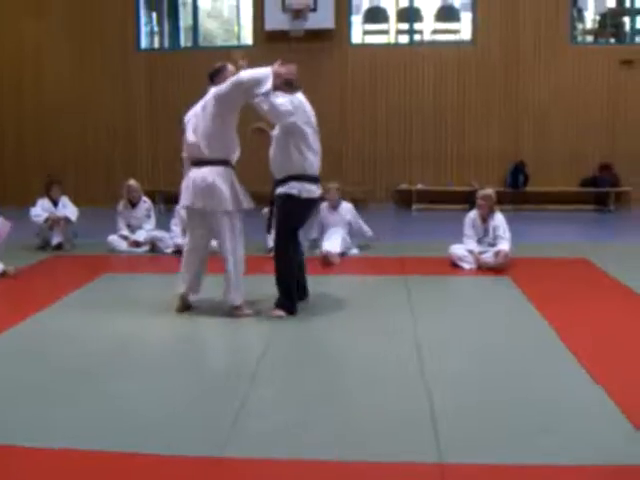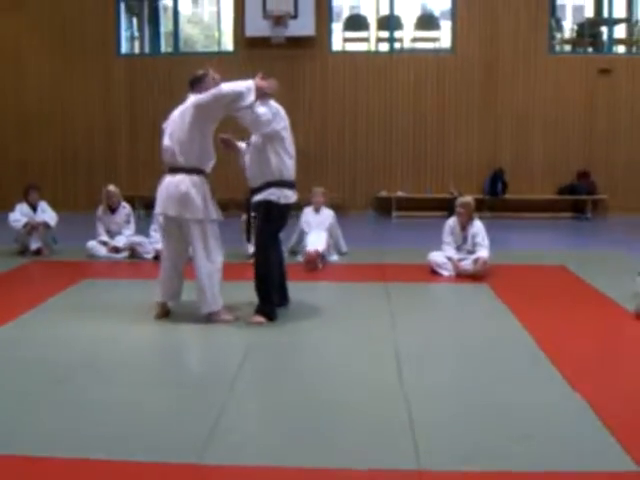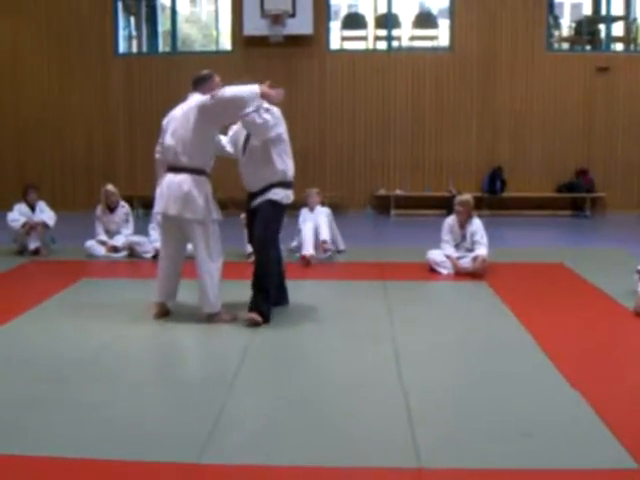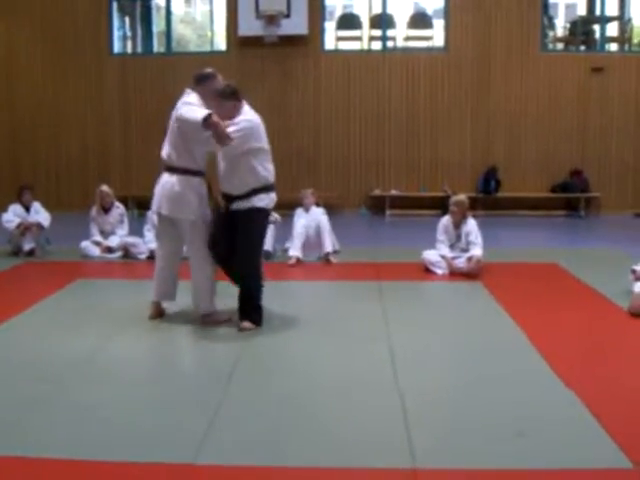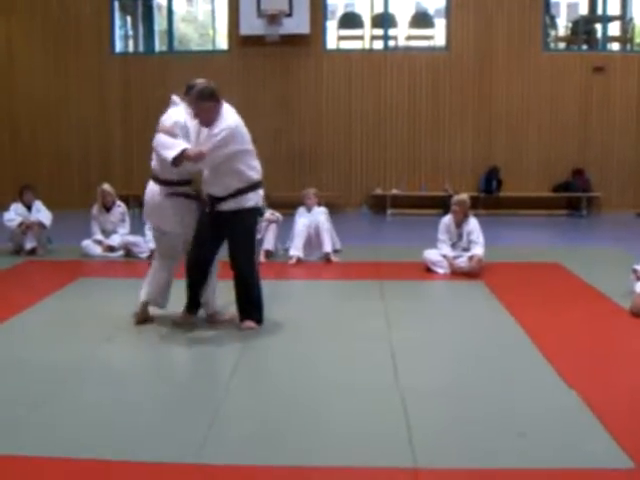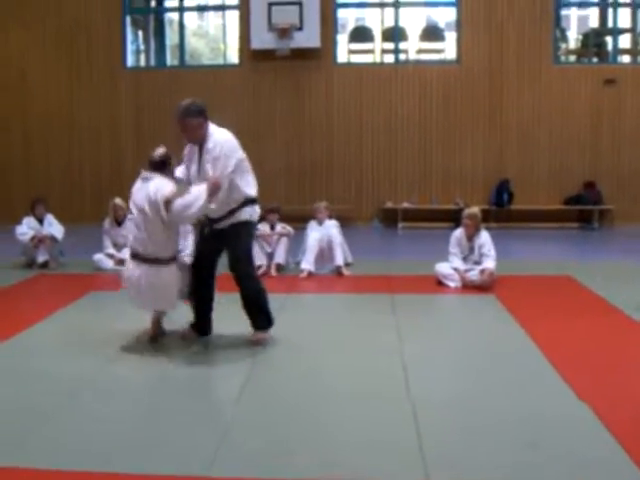
dt=0.4s
person 1, frame 1
left shoulder: (196, 109)
right shoulder: (220, 97)
left elbow: (187, 150)
right elbow: (241, 81)
right wrist: (273, 72)
left hip: (195, 177)
right hip: (218, 178)
left knee: (196, 244)
right knee: (232, 245)
left ankle: (184, 297)
right ankle: (236, 303)
person 1, frame 2
left shoulder: (176, 114)
right shoulder: (200, 105)
right elbow: (224, 94)
right wrist: (255, 85)
left hip: (171, 185)
right hip: (191, 187)
left knee: (173, 251)
right knee: (208, 252)
left ankle: (164, 304)
right ankle: (213, 309)
person 1, frame 3
left shoulder: (175, 112)
right shoulder: (204, 106)
left elbow: (160, 153)
right elbow: (226, 96)
right wrist: (261, 92)
left hip: (169, 185)
right hip: (192, 186)
left knee: (170, 250)
right knee: (208, 251)
left ankle: (162, 303)
right ankle: (212, 309)
person 1, frame 4
left shoulder: (188, 105)
right shoulder: (190, 103)
right elbow: (187, 113)
right wrist: (214, 122)
left hip: (170, 183)
right hip: (186, 186)
left knee: (167, 249)
right knee: (201, 253)
left ankle: (157, 304)
right ankle: (206, 310)
person 1, frame 5
left shoulder: (181, 115)
right shoulder: (178, 118)
right elbow: (162, 141)
right wrist: (186, 154)
left hip: (160, 193)
right hip: (174, 196)
left knee: (164, 255)
left ankle: (144, 307)
right ankle: (211, 310)
person 1, frame 6
left shoulder: (140, 185)
right shoulder: (165, 189)
right elbow: (180, 208)
right wrist: (206, 191)
left hip: (135, 272)
right hip: (159, 272)
left ankle: (156, 325)
person 2, frame 1
left shoulder: (295, 104)
right shoulder: (293, 106)
left elbow: (266, 102)
right wrist: (271, 136)
left hip: (297, 186)
right hip: (296, 184)
left knee: (284, 243)
right knee: (290, 238)
left ankle: (287, 303)
right ankle: (298, 289)
person 2, frame 2
left shoulder: (272, 111)
right shoulder: (265, 116)
left elbow: (248, 113)
left hip: (275, 193)
right hip: (268, 192)
left knee: (264, 248)
right knee: (269, 246)
left ankle: (267, 308)
right ankle: (279, 297)
person 2, frame 3
left shoulder: (271, 114)
right shoulder: (244, 123)
left elbow: (258, 125)
right elbow: (228, 145)
left hip: (274, 192)
right hip: (256, 193)
left knee: (264, 245)
right knee: (263, 245)
left ankle: (259, 306)
right ankle: (277, 295)
person 2, frame 4
left shoulder: (249, 122)
right shoulder: (232, 120)
left elbow: (223, 141)
left hip: (255, 199)
right hip: (233, 198)
left knee: (248, 256)
right knee: (218, 246)
left ankle: (250, 314)
right ankle: (250, 287)
person 2, frame 5
left shoulder: (227, 126)
right shoulder: (216, 119)
left elbow: (200, 158)
left hip: (243, 201)
right hip: (217, 200)
left knee: (242, 259)
right knee: (200, 253)
left ankle: (251, 314)
right ankle: (191, 307)
person 2, frame 6
left shoulder: (222, 142)
right shoulder: (193, 147)
right elbow: (184, 175)
left hip: (239, 214)
right hip: (212, 218)
left knee: (242, 270)
right knee: (200, 270)
left ankle: (262, 324)
right ankle: (201, 326)
